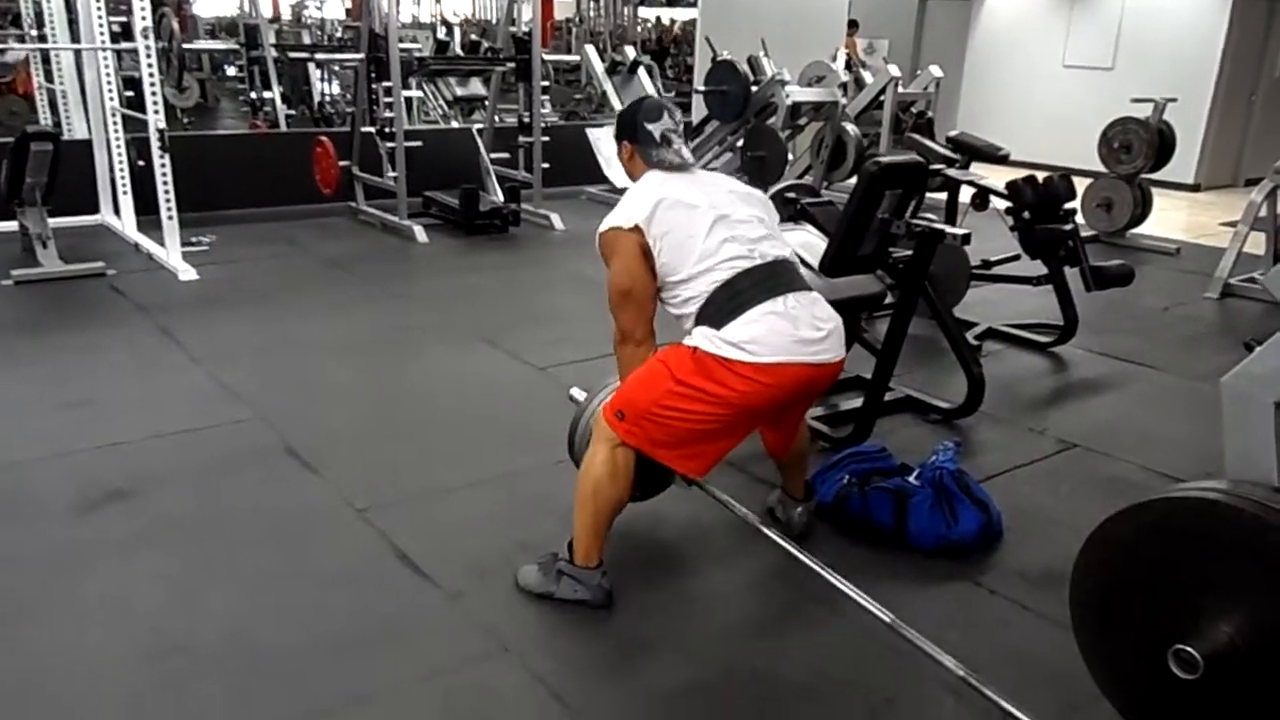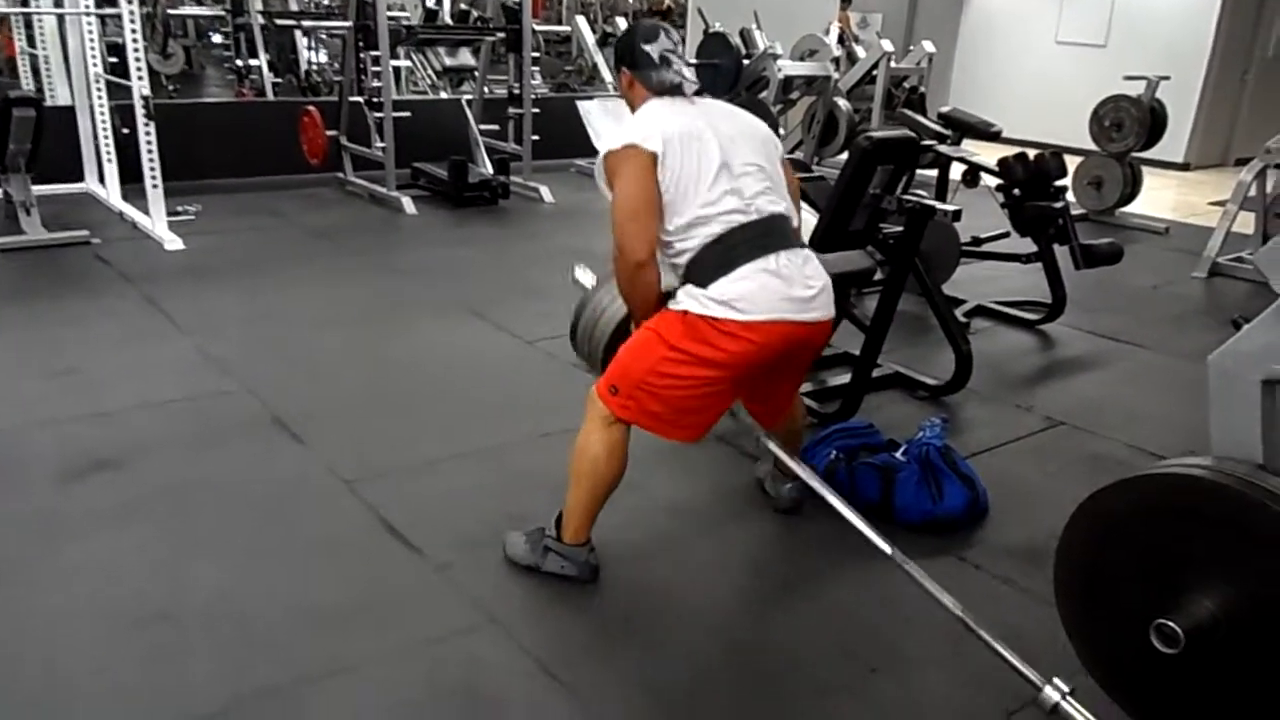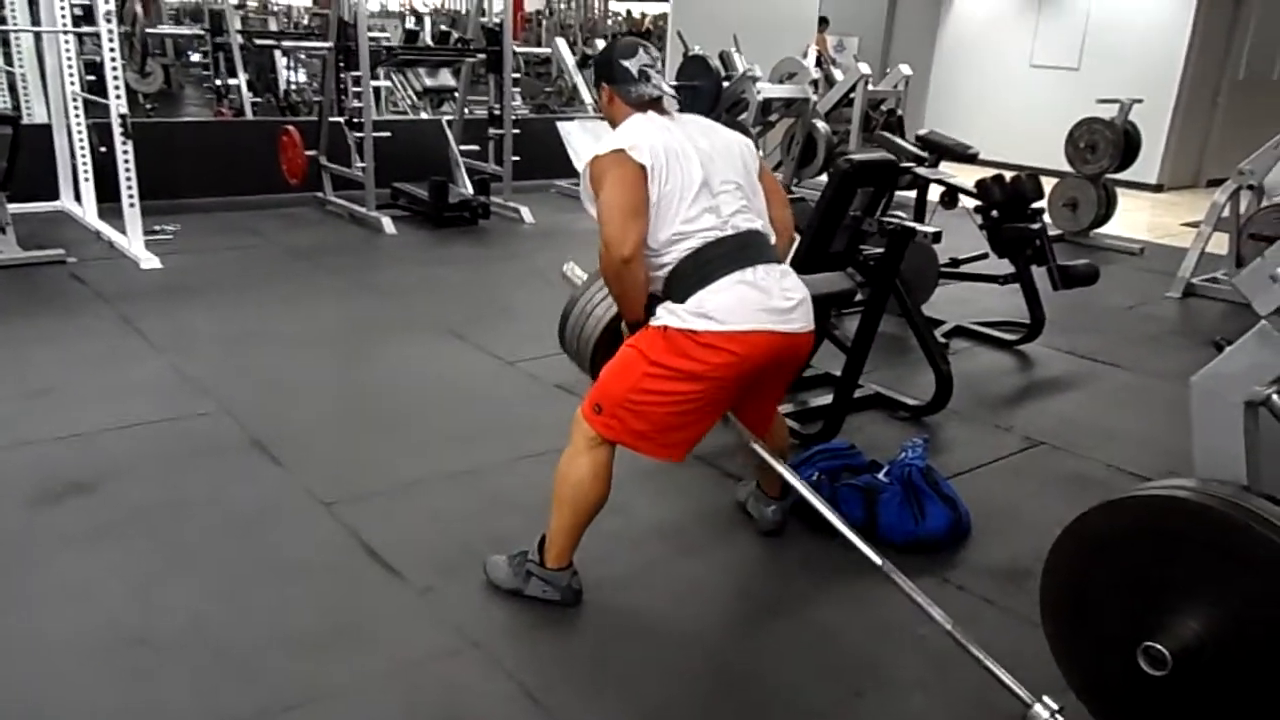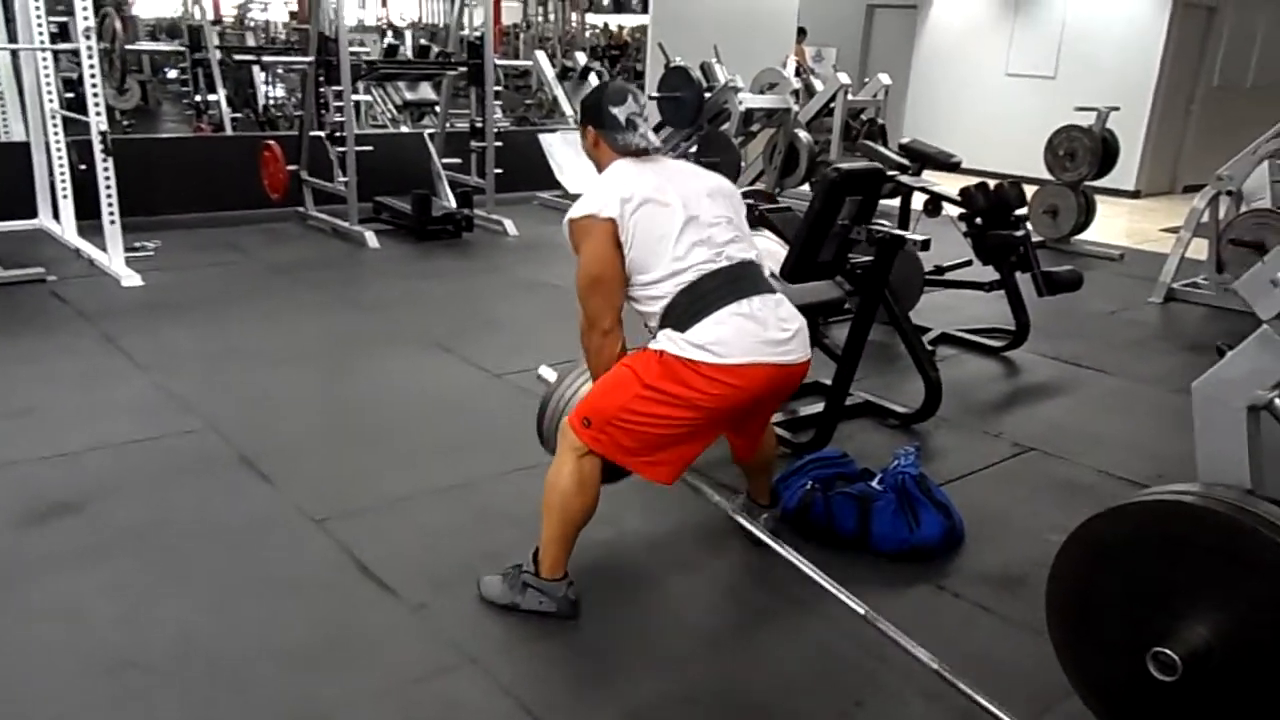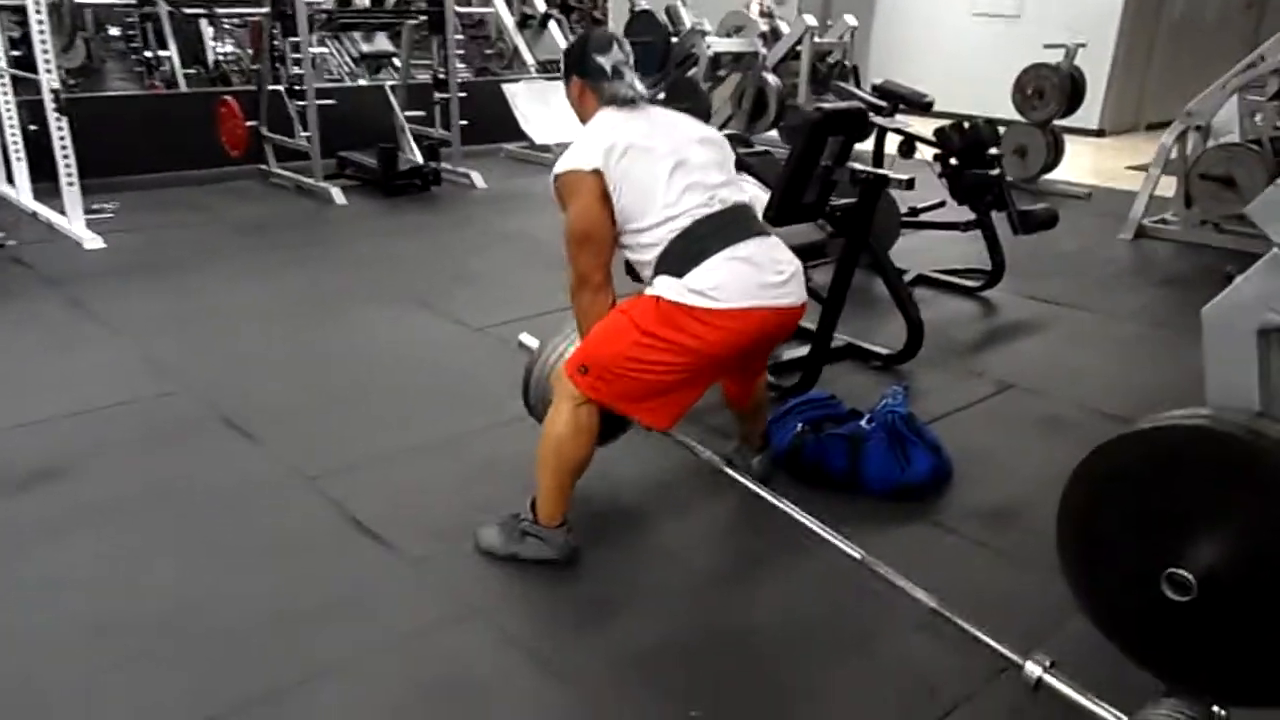
dt=0.4s
person 1, frame 1
left shoulder: (627, 219)
right shoulder: (737, 188)
left elbow: (634, 337)
left wrist: (646, 414)
left hip: (749, 349)
right hip: (824, 340)
left knee: (612, 432)
right knee: (782, 407)
left ankle: (581, 572)
right ankle: (795, 504)
person 1, frame 2
left shoulder: (635, 140)
right shoulder: (747, 120)
left elbow: (636, 255)
left wrist: (648, 322)
left hip: (733, 309)
right hip: (812, 298)
left knee: (608, 408)
right knee: (776, 391)
left ankle: (568, 547)
right ankle: (785, 480)
person 1, frame 3
left shoulder: (618, 151)
right shoulder: (727, 135)
left elbow: (623, 253)
right elbow: (782, 226)
left wrist: (636, 322)
left hip: (715, 322)
right hip: (792, 313)
left knee: (593, 430)
right knee: (758, 407)
left ankle: (550, 570)
right ankle: (769, 501)
person 1, frame 4
left shoulder: (597, 206)
right shoulder: (710, 180)
left elbow: (602, 326)
left wrist: (616, 404)
left hip: (716, 351)
right hip: (789, 342)
left knee: (579, 440)
right knee: (747, 415)
left ankle: (546, 582)
right ankle: (761, 508)
person 1, frame 5
left shoulder: (583, 158)
right shoulder: (692, 126)
left elbow: (591, 284)
left wrist: (602, 361)
left hip: (711, 297)
right hip: (784, 284)
left knee: (574, 389)
right knee: (740, 360)
left ankle: (544, 530)
right ankle: (754, 452)
